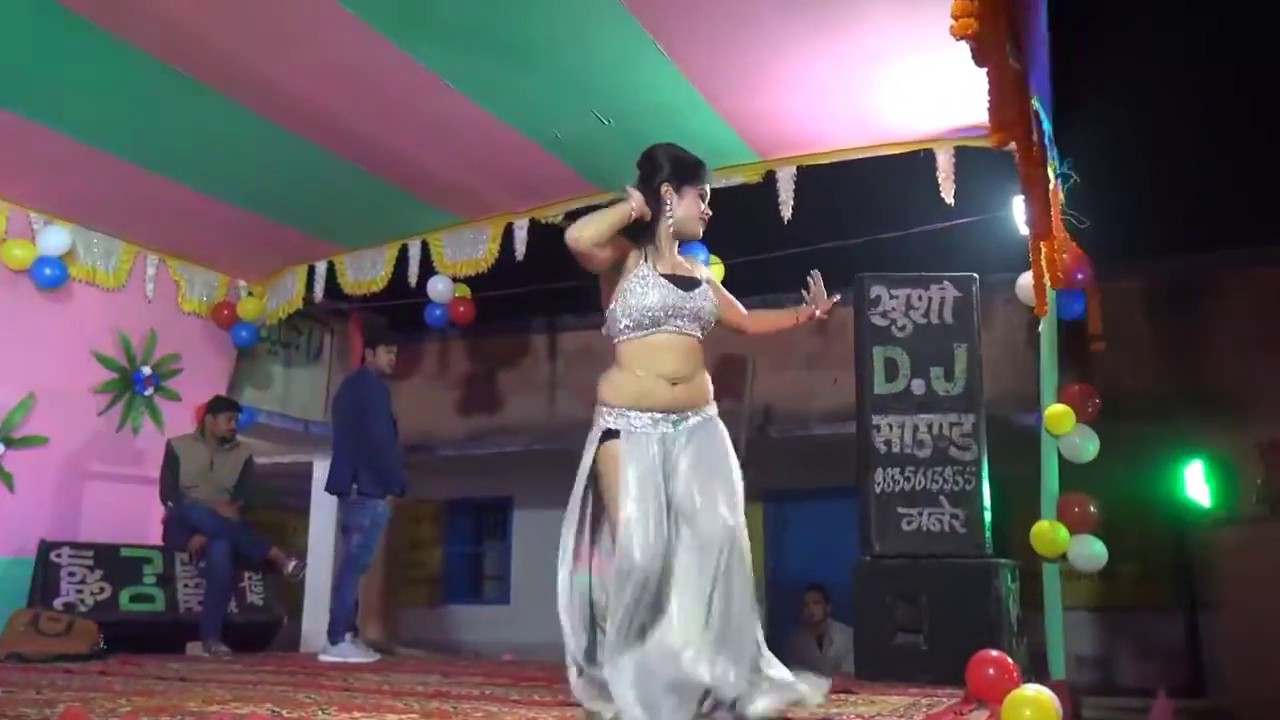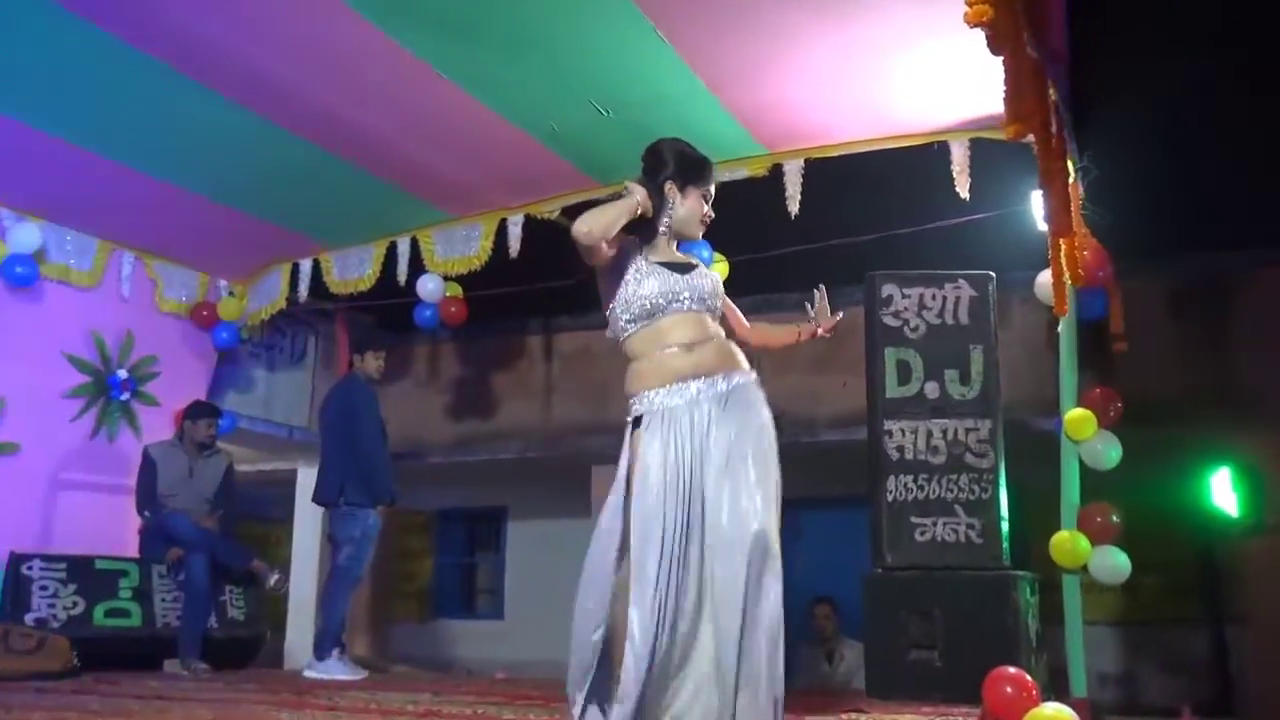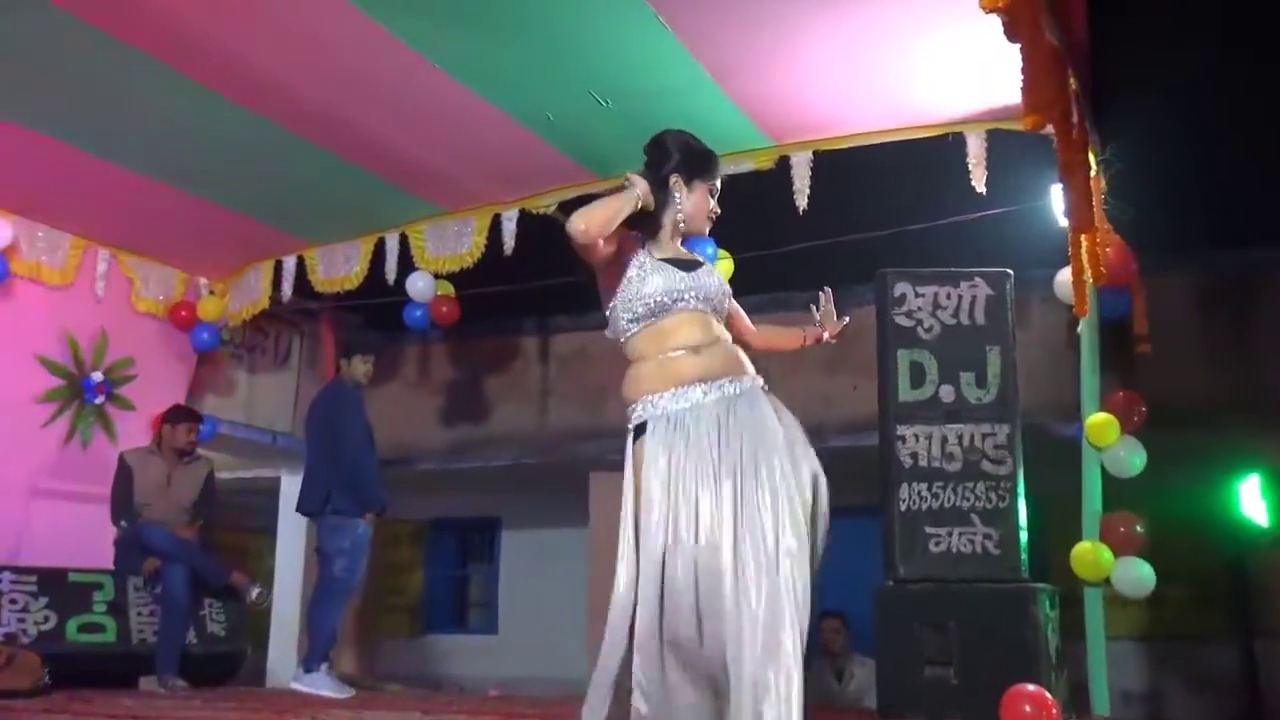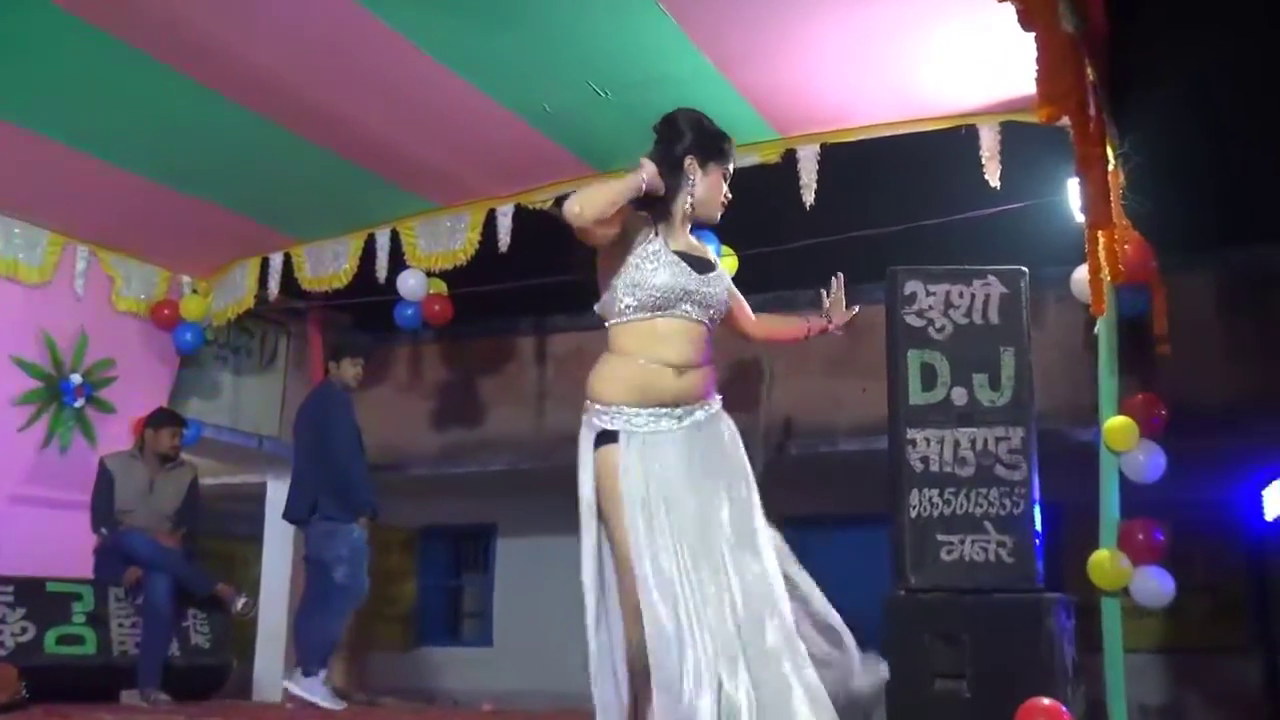
dt=0.2s
person 1, frame 1
left shoulder: (697, 272)
right shoulder: (623, 257)
left elbow: (745, 320)
right elbow: (577, 239)
left wrist: (806, 313)
right wrist: (632, 208)
left hip: (698, 428)
right hip: (632, 428)
left knee: (719, 542)
right knee: (635, 559)
person 1, frame 2
left shoulder: (698, 266)
right shoulder: (621, 255)
left elbow: (745, 331)
right elbow: (585, 232)
left wrist: (811, 329)
right wrist: (634, 202)
left hip: (735, 405)
right hip: (663, 416)
left knee: (743, 546)
right knee: (651, 554)
person 1, frame 3
left shoulder: (701, 266)
right shoulder: (624, 250)
left elbow: (749, 334)
right elbow: (581, 229)
left wrist: (814, 334)
right wrist: (636, 196)
left hip: (741, 408)
right hip: (664, 422)
left knee: (762, 553)
right knee: (664, 571)
person 1, frame 4
left shoulder: (704, 254)
right shoulder: (629, 230)
left elbow: (752, 325)
right elbow: (578, 212)
left wrist: (822, 323)
right wrist: (644, 177)
left hip: (703, 429)
right hip: (627, 431)
left knee: (738, 573)
right knee: (648, 588)
person 2, frame 1
left shoulder: (350, 387)
right shoulder: (372, 386)
right elbow: (380, 439)
right wrist: (394, 484)
left hip: (352, 483)
right hip: (369, 486)
left knee: (354, 560)
right knee: (358, 560)
left ankle: (346, 636)
right ankle: (338, 641)
person 2, frame 2
left shoulder: (339, 393)
right shoulder: (360, 392)
right elbow: (369, 446)
right wrist: (383, 494)
left hip: (340, 493)
right hip: (358, 496)
left knee: (343, 572)
right knee: (348, 573)
left ankle: (332, 652)
right ankle: (324, 656)
person 2, frame 3
left shoulder: (326, 399)
right shoulder: (346, 398)
right elbow: (355, 453)
right wrist: (371, 502)
left hip: (327, 503)
right hip: (345, 505)
left knee: (330, 584)
right knee: (344, 583)
left ankle: (317, 670)
right ankle: (313, 668)
person 2, frame 4
left shoulder: (314, 403)
right shoulder: (334, 401)
right elbow: (344, 457)
right wrist: (364, 507)
left hip: (315, 510)
right hip: (336, 511)
left knee: (318, 594)
right knee: (350, 588)
left ankle: (307, 677)
person 3, frame 1
left shoulder: (242, 455)
right shoulder: (178, 447)
left elbow: (244, 503)
right elbow: (168, 496)
left wrist: (208, 533)
right wrist: (214, 510)
left hip: (219, 531)
right hip: (183, 526)
left knee: (221, 548)
right knee: (196, 513)
left ankle: (210, 638)
right ankle: (274, 555)
person 3, frame 2
left shoulder: (222, 462)
right shoulder: (156, 453)
left elbow: (225, 513)
right elbow: (145, 506)
left wrist: (195, 537)
right wrist: (193, 521)
left hip: (199, 542)
right hip: (160, 538)
left knee: (200, 560)
right knee: (175, 522)
left ankle: (189, 655)
right ankle: (256, 567)
person 3, frame 3
left shoulder: (202, 469)
right shoulder: (132, 460)
left elbow: (205, 523)
right elbow: (120, 515)
left wrist: (163, 555)
right wrist: (171, 531)
left hip: (176, 553)
right hip: (136, 549)
left knee: (178, 573)
right knee: (152, 533)
left ankle: (167, 672)
right ankle: (236, 580)
person 3, frame 4
left shoulder: (186, 475)
right shoulder: (113, 465)
left elbow: (189, 532)
right elbow: (101, 522)
left wrist: (146, 564)
right wrist: (153, 540)
left hip: (158, 563)
right hip: (117, 558)
left knee: (161, 582)
right knee: (133, 541)
left ankle: (149, 685)
right ankle: (221, 591)
